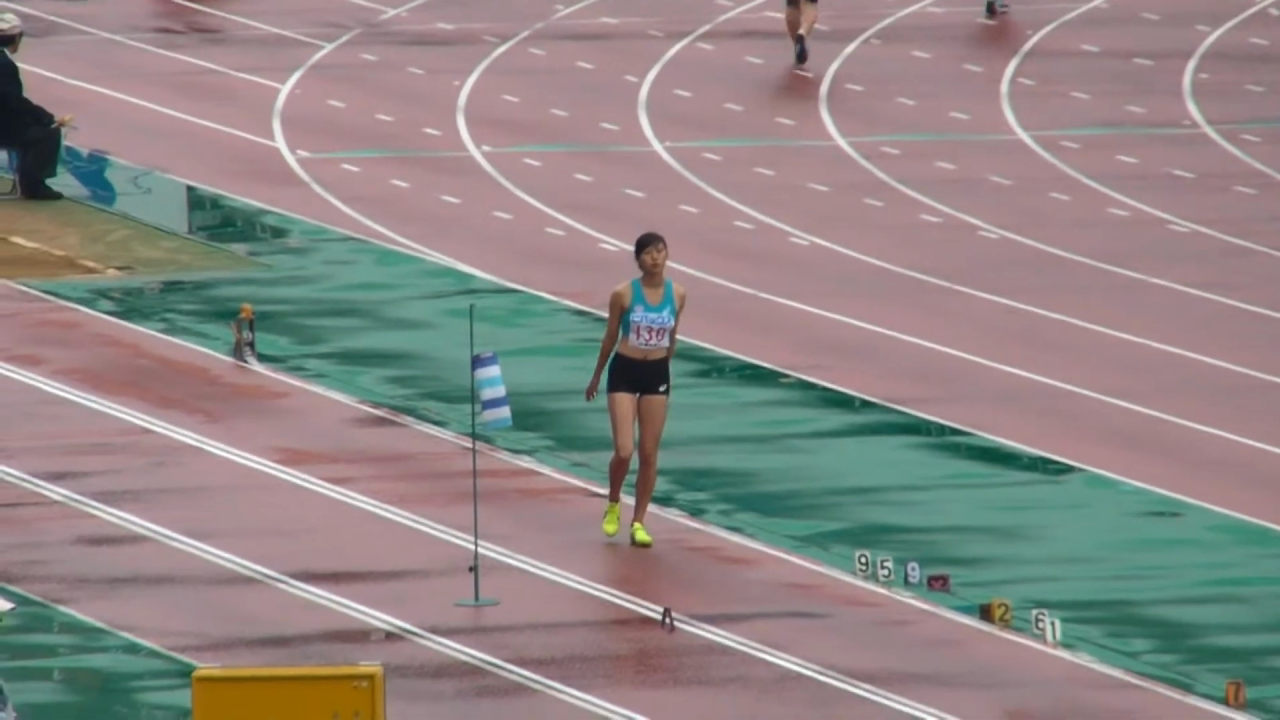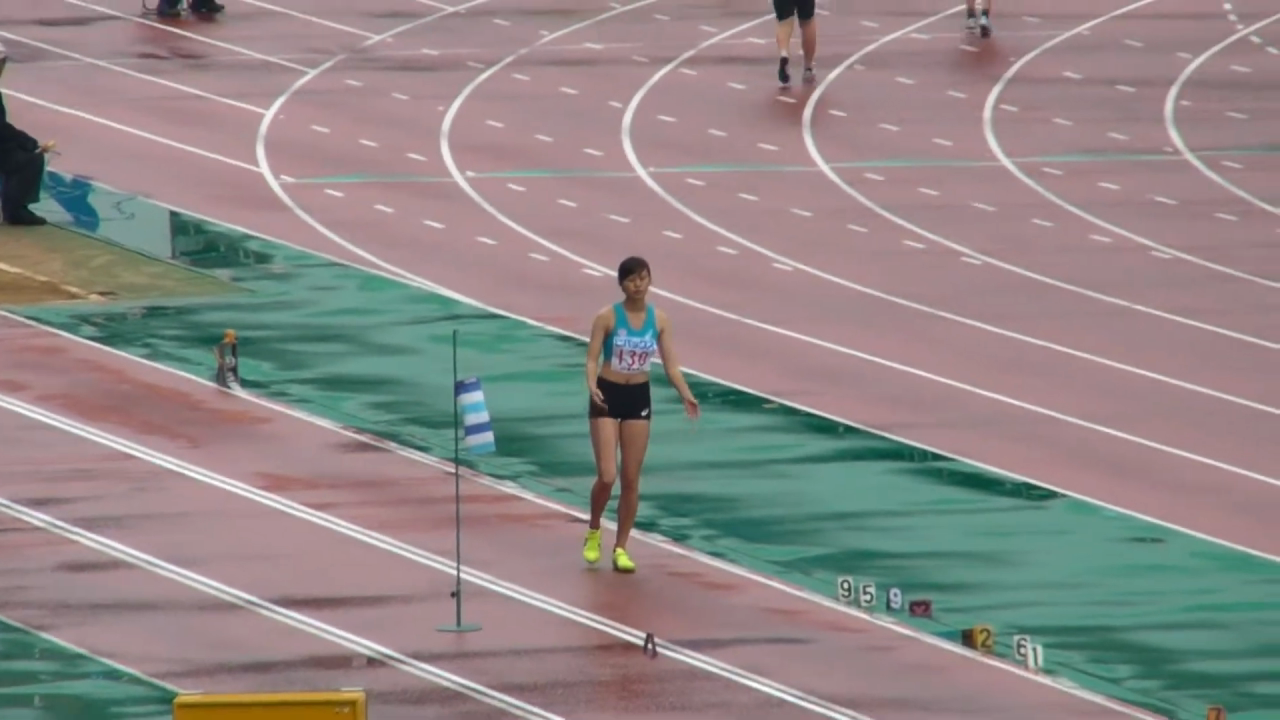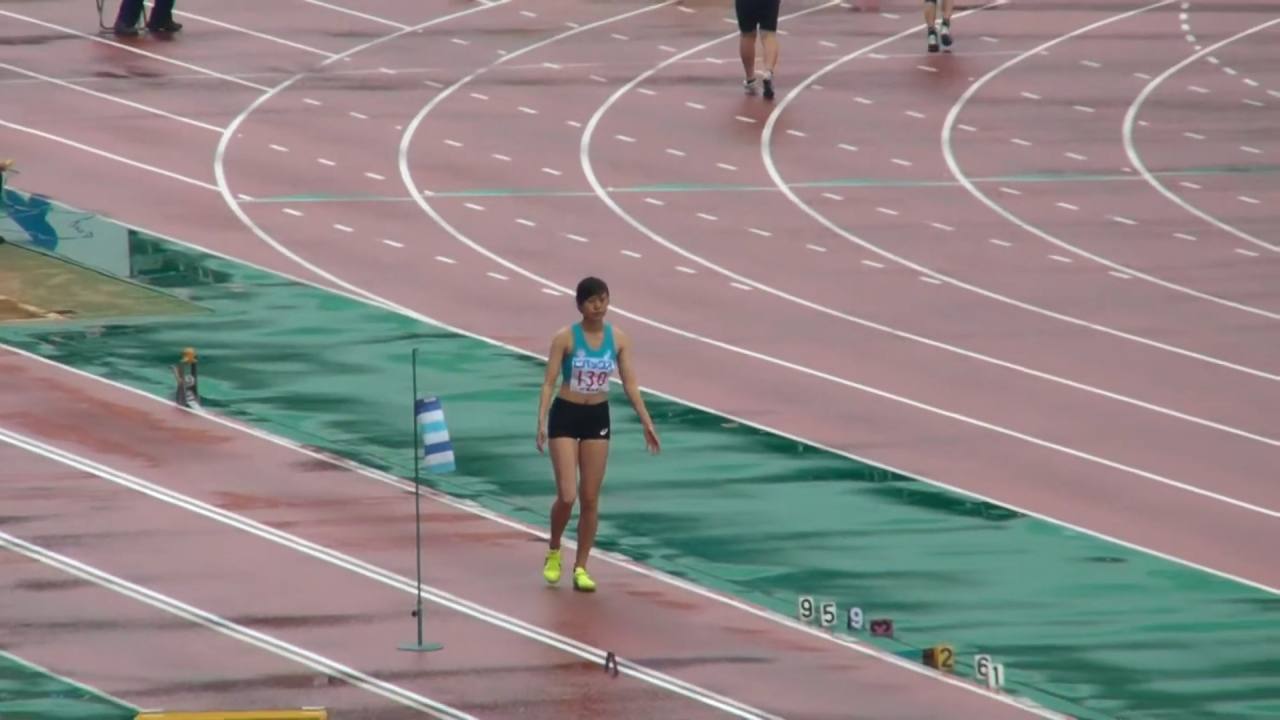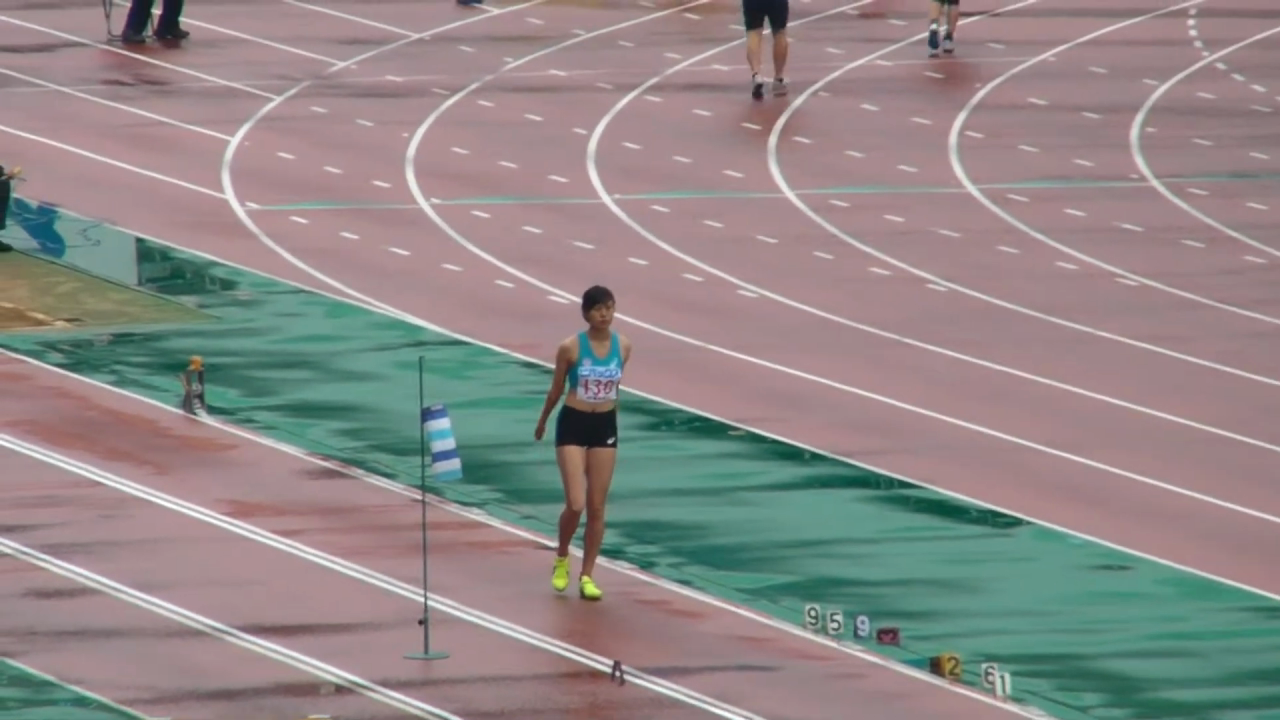
dt=0.3s
person 1, frame 1
left shoulder: (677, 294)
right shoulder: (623, 293)
right elbow: (610, 337)
left wrist: (668, 377)
right wrist: (595, 375)
left hip: (656, 374)
right hip: (624, 371)
left knee: (649, 454)
right knee: (624, 451)
left ankle: (638, 522)
right ankle: (613, 504)
person 1, frame 2
left shoulder: (659, 319)
right shoulder: (606, 316)
left elbow: (670, 363)
right elbow: (592, 359)
left wrist: (687, 395)
right wrist: (592, 388)
left hip: (639, 396)
right hip: (608, 395)
left knee: (631, 478)
right knee: (607, 476)
left ankle: (620, 548)
right ankle: (593, 531)
person 1, frame 3
left shoulder: (618, 337)
right shoulder: (564, 338)
left elbow: (630, 384)
right elbow: (549, 382)
left wrist: (646, 423)
right wrist: (541, 421)
left hip: (599, 417)
right hip: (566, 416)
left knee: (592, 497)
right knee: (567, 495)
left ankle: (581, 566)
right ankle: (554, 552)
person 1, frame 4
left shoulder: (623, 346)
right shoulder: (570, 347)
right elbow: (557, 389)
right wrist: (542, 421)
left hip: (605, 425)
right hip: (573, 423)
left knee: (597, 506)
right knee: (575, 504)
left ankle: (587, 575)
right ankle: (562, 559)
